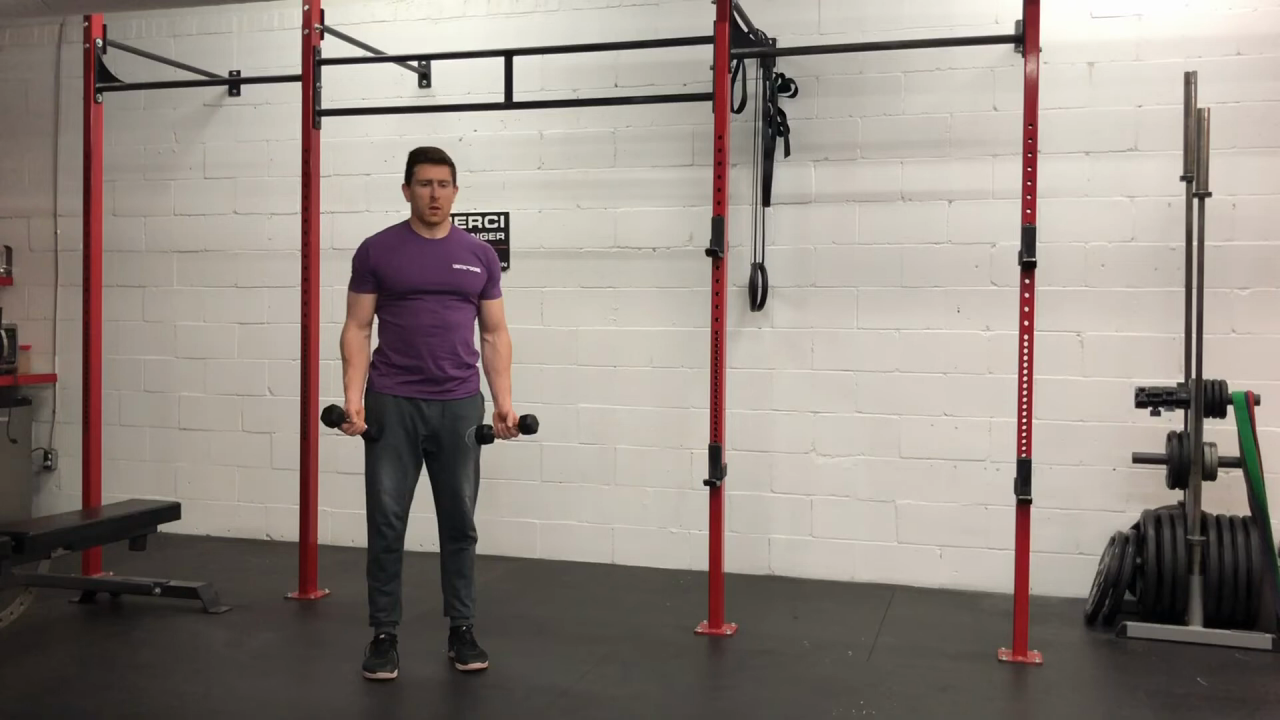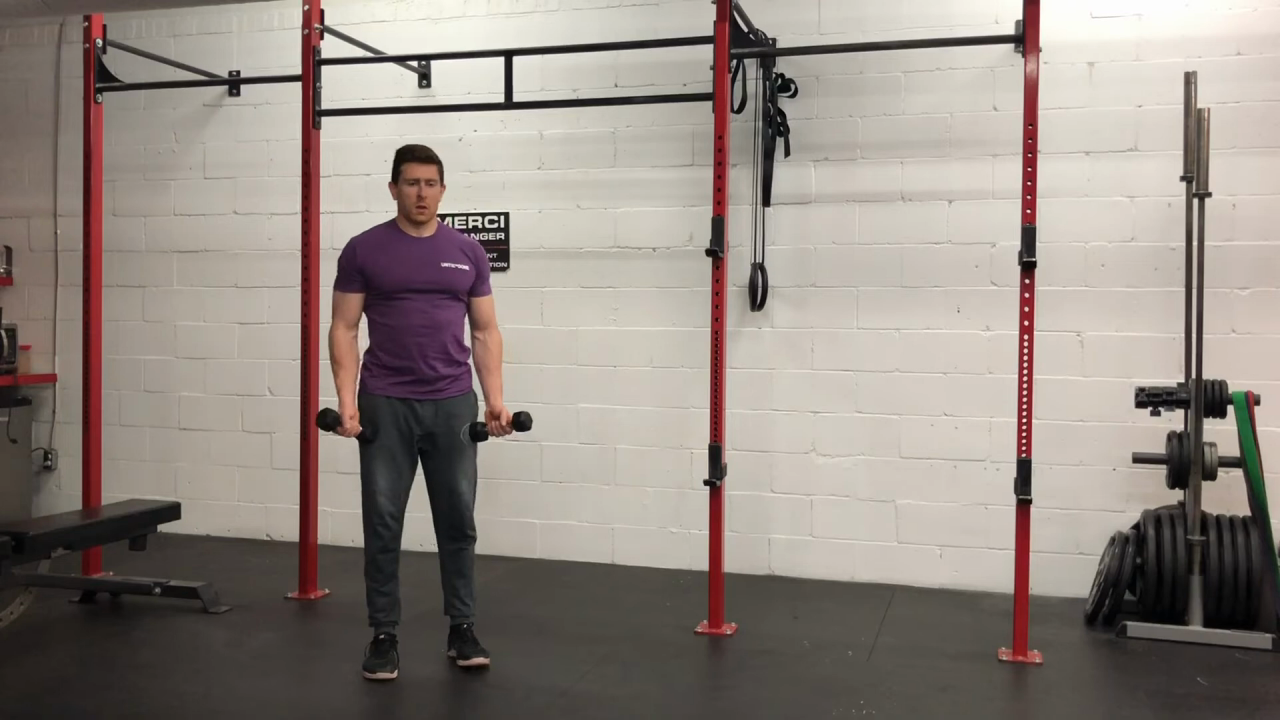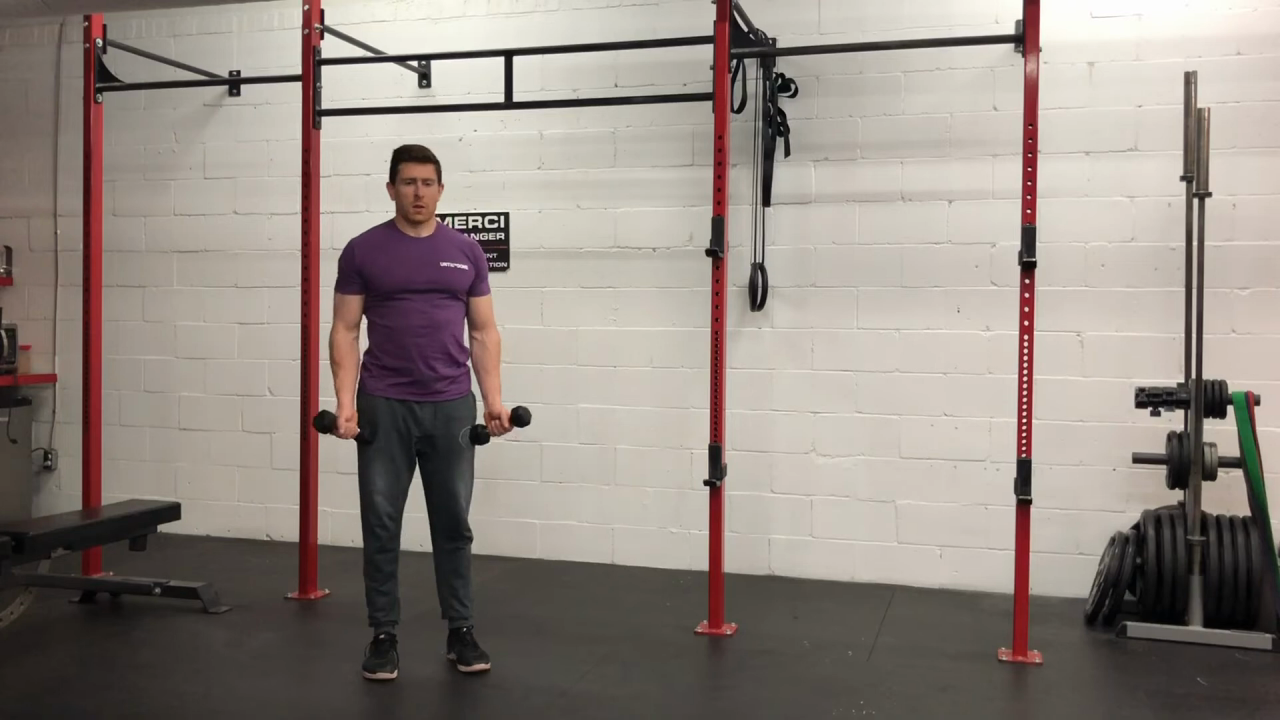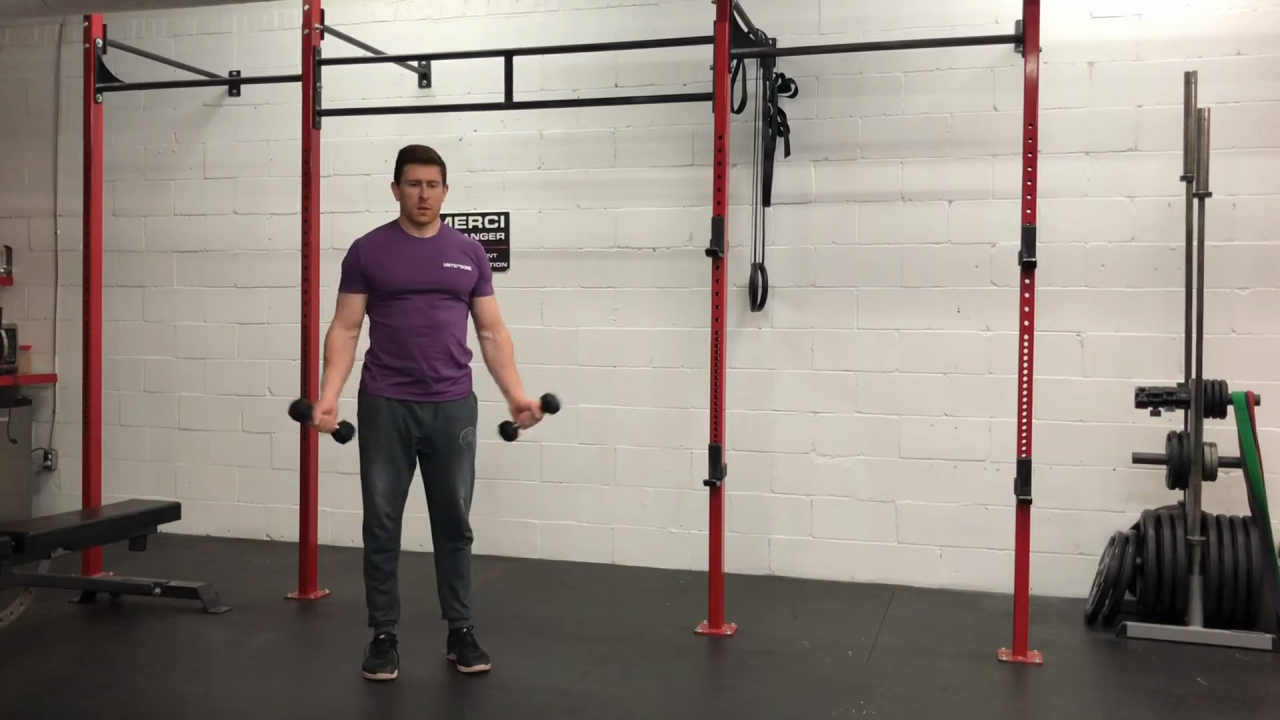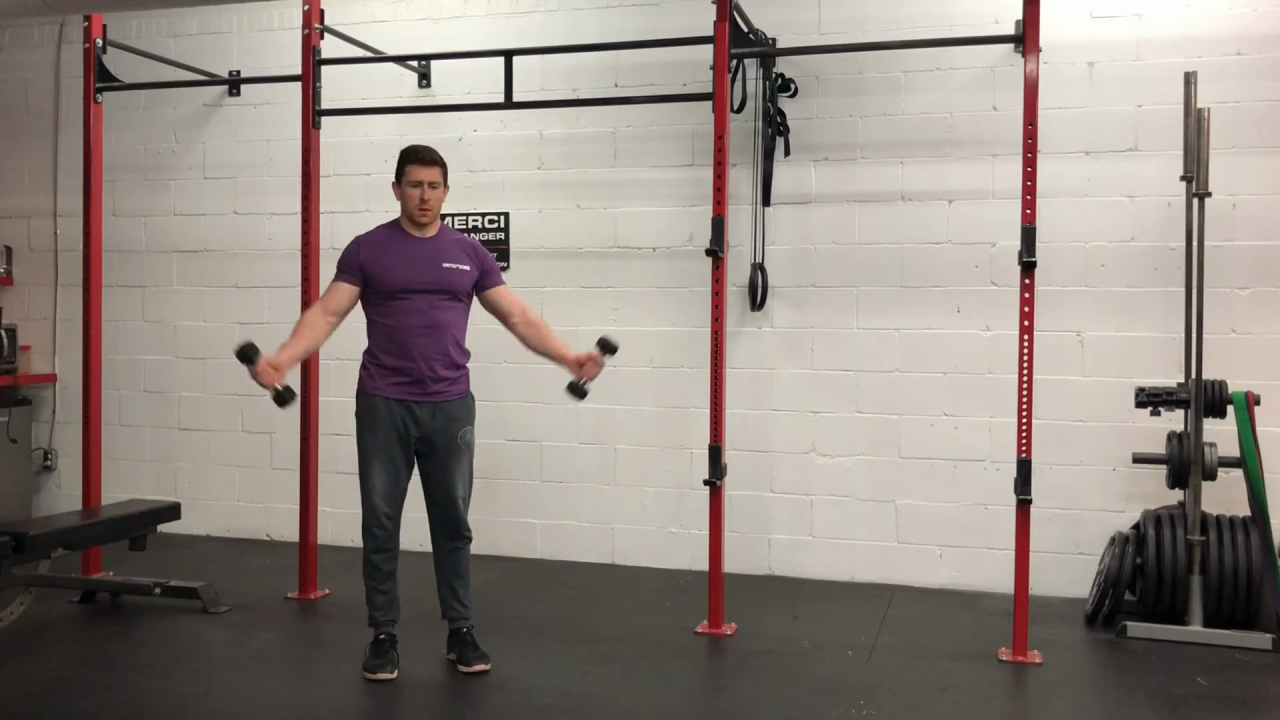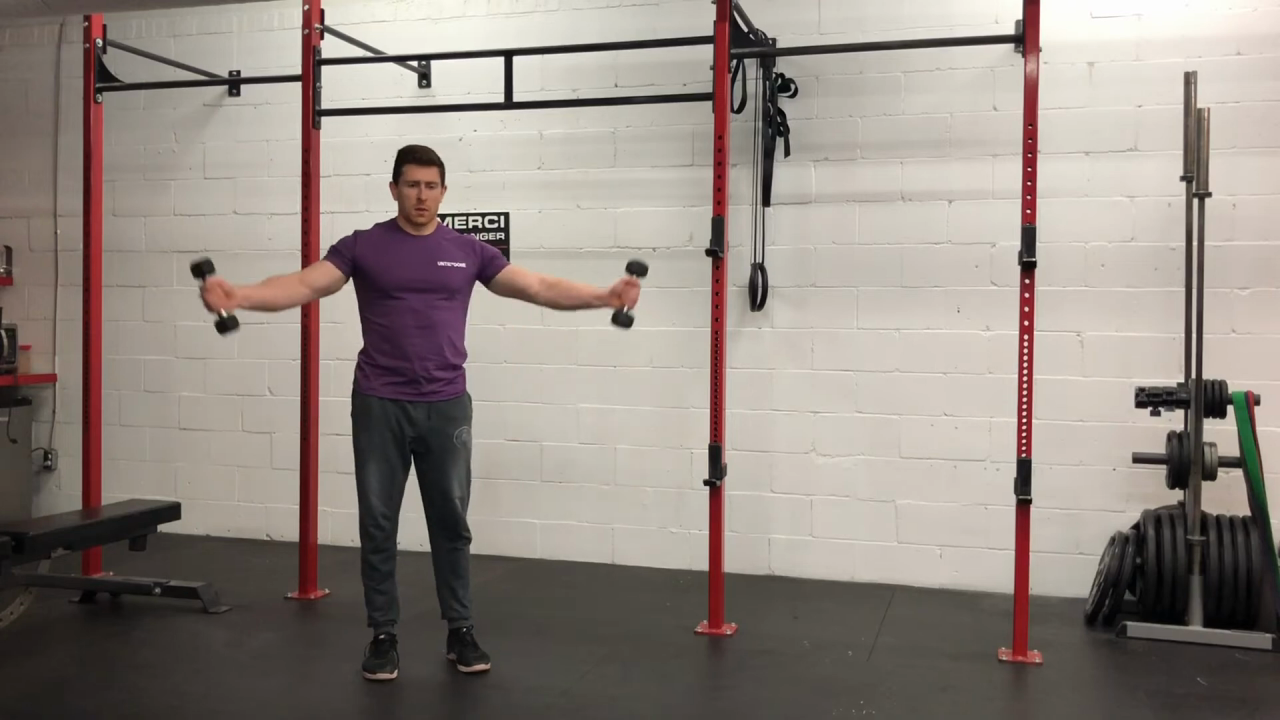
dt=0.2s
person 1, frame 1
left shoulder: (479, 255)
right shoulder: (377, 250)
left elbow: (495, 334)
right elbow: (356, 327)
left wrist: (504, 402)
right wrist: (353, 397)
left hip: (460, 406)
right hip: (393, 405)
left knee: (459, 524)
right knee: (386, 524)
left ankle: (461, 630)
right ankle: (384, 634)
person 1, frame 2
left shoulder: (468, 252)
right shoulder: (364, 250)
left elbow: (485, 331)
right elbow: (344, 328)
left wrist: (495, 399)
right wrist: (347, 399)
left hip: (453, 405)
right hip: (385, 406)
left knee: (458, 522)
right knee: (383, 525)
left ankle: (461, 629)
right ankle: (384, 635)
person 1, frame 3
left shoulder: (466, 252)
right shoulder: (363, 250)
left elbow: (483, 331)
right elbow: (345, 330)
left wrist: (494, 398)
right wrist: (344, 400)
left hip: (451, 407)
right hip: (384, 407)
left knee: (453, 525)
right knee: (381, 525)
left ankle: (460, 632)
right ankle: (383, 635)
person 1, frame 4
left shoulder: (468, 253)
right shoulder: (368, 251)
left elbow: (491, 330)
right elbow: (345, 327)
left wrist: (515, 392)
right wrist: (329, 396)
left hip: (452, 407)
right hip: (385, 406)
left knee: (453, 525)
right knee: (381, 526)
left ankle: (460, 631)
right ankle: (383, 636)
person 1, frame 5
left shoulder: (468, 253)
right shoulder: (368, 249)
left elbow: (517, 314)
right elbow: (326, 312)
left wrist: (568, 356)
right wrist: (284, 358)
left hip: (450, 406)
right hip: (383, 405)
left knee: (453, 525)
right knee: (380, 525)
left ankle: (460, 631)
right ankle: (383, 635)
person 1, frame 6
left shoulder: (467, 251)
right shoulder: (364, 246)
left elbow: (537, 286)
right elbow: (303, 286)
left wrist: (604, 294)
right wrist: (236, 296)
left hip: (446, 406)
right hip: (379, 405)
left knee: (452, 522)
right knee: (378, 525)
left ankle: (460, 631)
right ankle: (383, 636)
